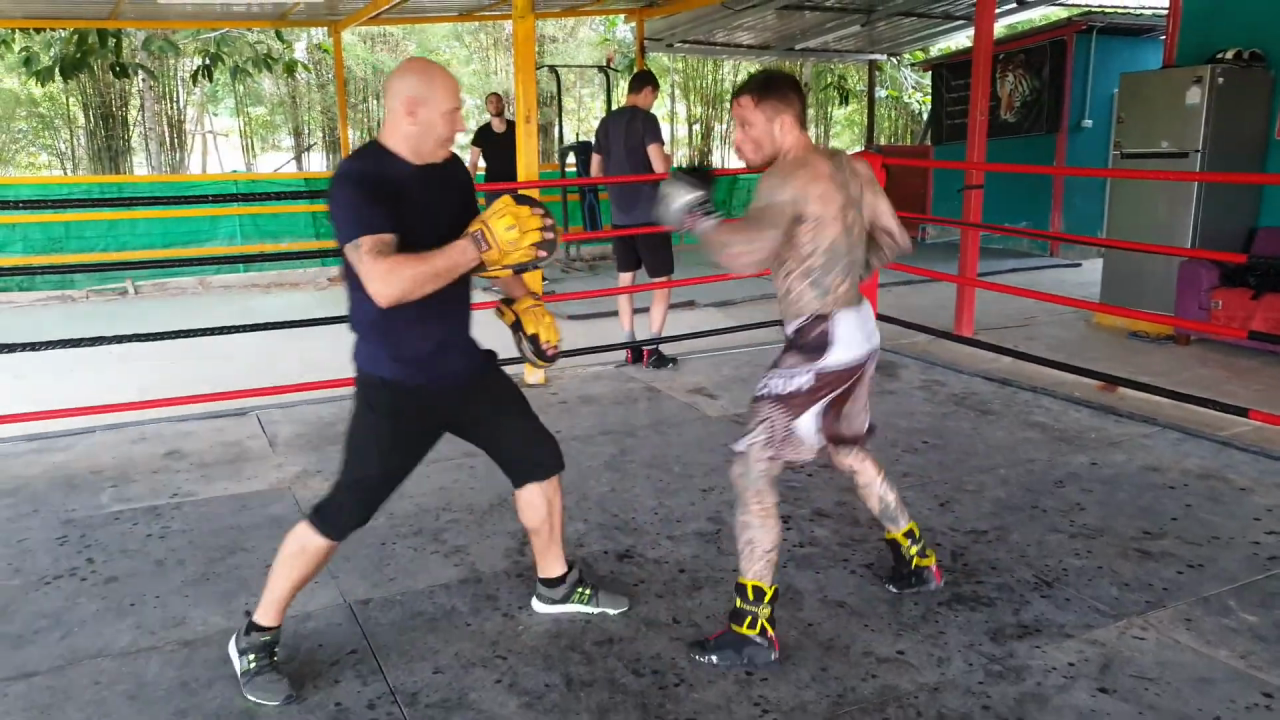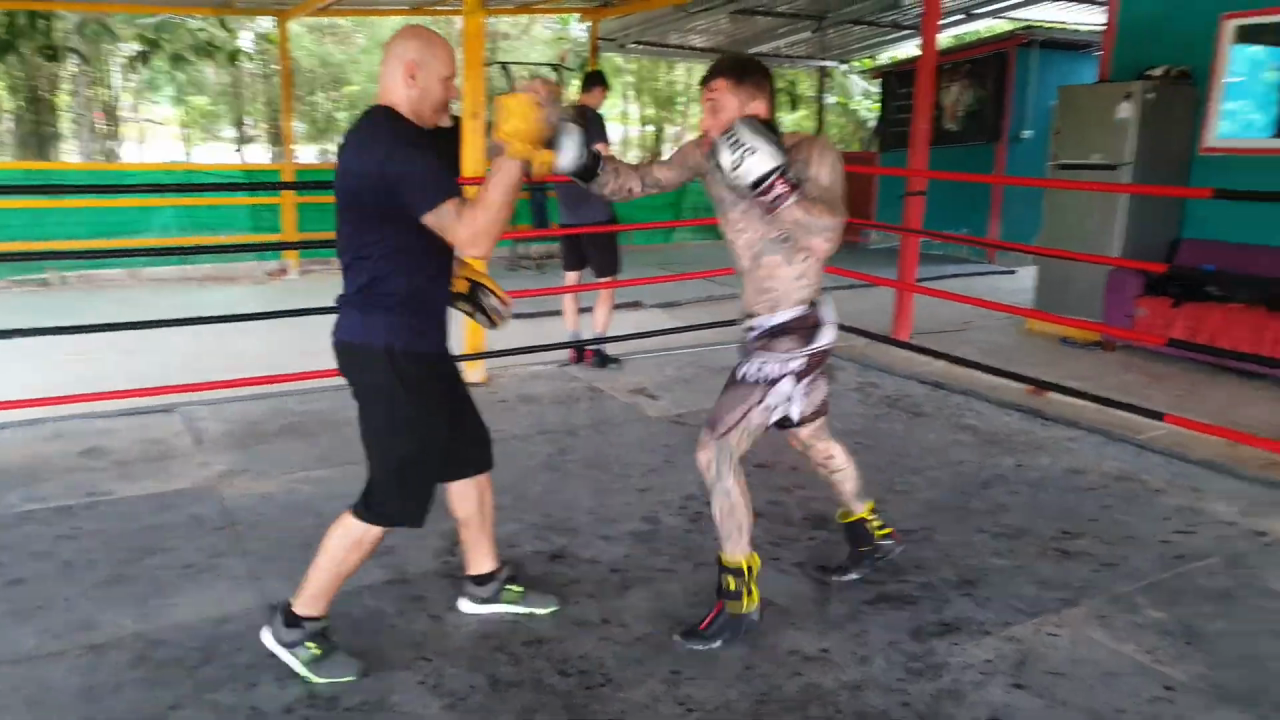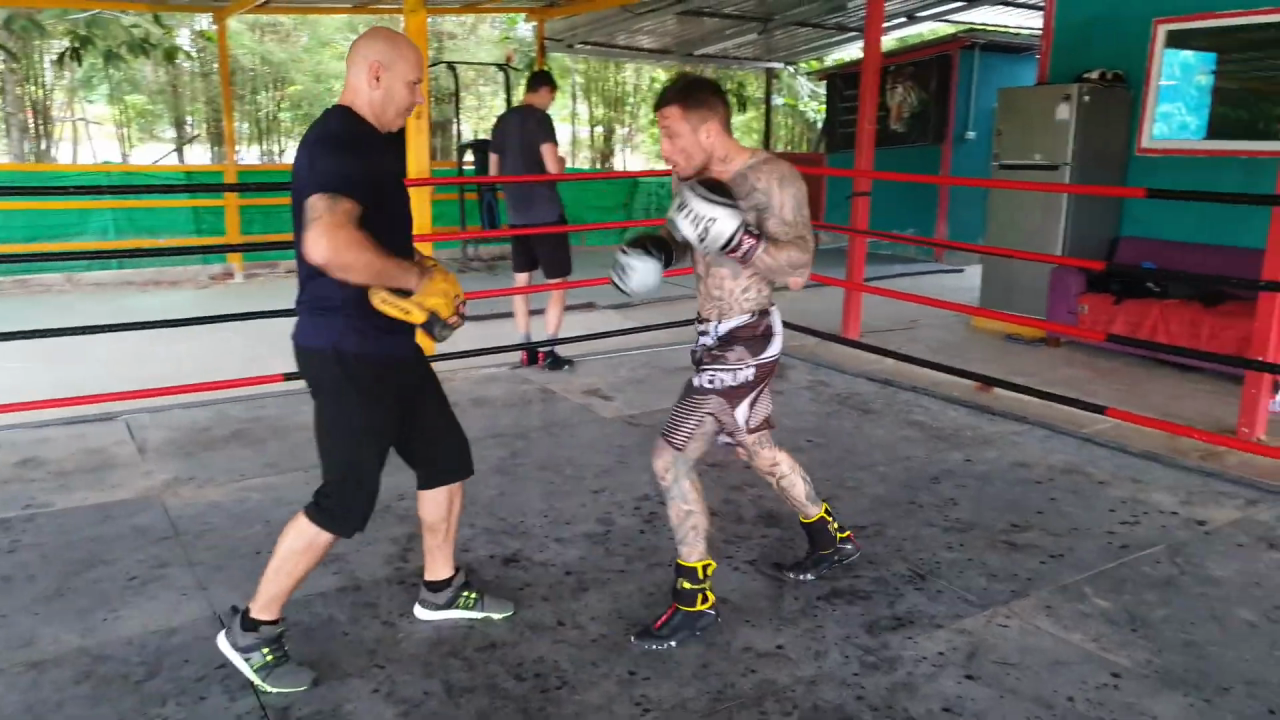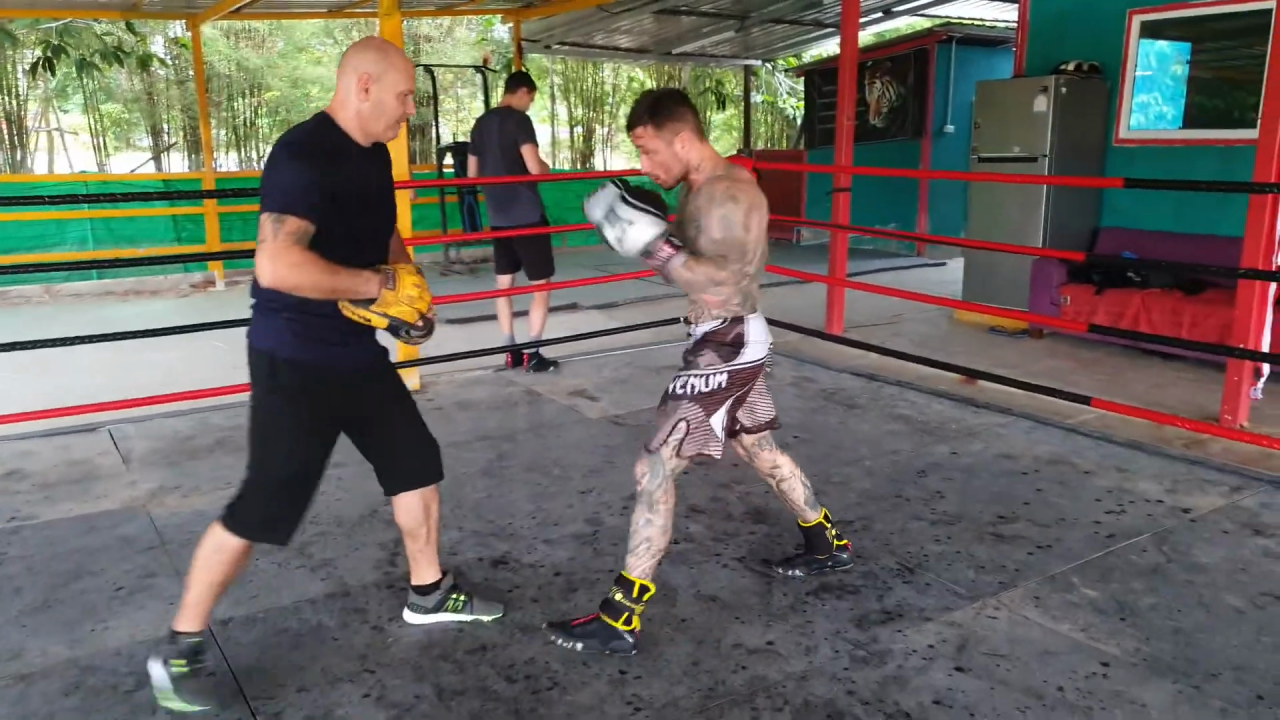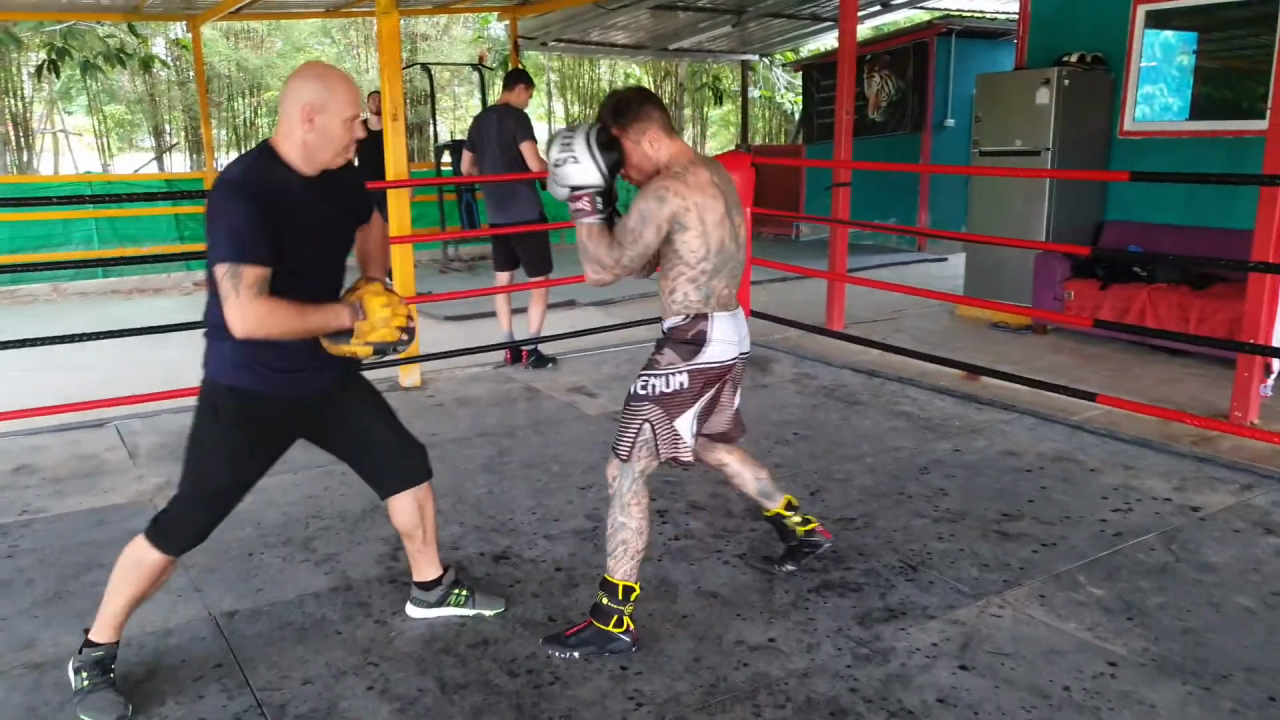
dt=0.2s
person 1, frame 1
left shoulder: (449, 170)
right shoulder: (360, 181)
left elbow: (468, 251)
right elbow: (387, 284)
left wrist: (522, 299)
right wrist: (483, 243)
left hip: (460, 363)
right hip: (397, 377)
left knee: (538, 459)
right knee: (348, 512)
left ankle: (556, 584)
right ankle: (259, 634)
person 1, frame 2
left shoulder: (393, 136)
right shoulder: (391, 140)
right elbow: (472, 234)
left wrist: (455, 277)
right wrist: (512, 154)
left hip: (410, 338)
right hip: (386, 345)
left knee: (468, 455)
right knee: (394, 497)
left ankle: (483, 582)
right ankle: (297, 623)
person 1, frame 3
left shoulder: (376, 140)
right shoulder: (336, 141)
right elbow: (326, 245)
left wrist: (427, 278)
right wrist: (417, 280)
left hip: (389, 343)
right hip: (344, 351)
left knee: (447, 459)
right knee: (343, 502)
left ankle: (441, 588)
right ankle: (252, 631)
person 1, frame 4
left shoulder: (374, 153)
right shoulder: (305, 155)
right elbow: (278, 265)
left wrist: (405, 275)
right wrist: (378, 286)
left hip: (357, 354)
right hip: (293, 361)
left knee: (418, 464)
right knee: (263, 509)
left ankle: (429, 592)
right ankle: (179, 646)
person 1, frame 5
left shoulder: (341, 173)
right shoulder: (245, 191)
left elbow: (368, 230)
right elbow: (246, 316)
left wrist: (370, 286)
right wrist: (348, 315)
left hip: (322, 373)
right hip: (246, 387)
left knee: (405, 465)
right knee: (185, 523)
left ankle: (432, 587)
right ankle: (94, 654)
person 2, frame 1
left shoulder: (801, 175)
right shoulder: (854, 170)
left elbow: (746, 253)
right elbow: (896, 243)
left wrist: (692, 214)
left hip: (823, 342)
right hip: (857, 335)
left knee: (751, 473)
right knee: (849, 454)
left ankle: (753, 628)
right ankle: (916, 560)
person 2, frame 2
left shoulder: (814, 154)
right shoulder: (712, 152)
left elbow: (821, 242)
right elbow: (640, 179)
left wrist: (770, 179)
right wrist: (591, 164)
left hip: (796, 331)
right hip: (766, 330)
left knee: (716, 455)
right knee: (812, 437)
left ankle: (739, 599)
right ankle: (873, 534)
person 2, frame 3
left shoulder: (773, 178)
right shoulder: (695, 176)
left elbow: (798, 269)
right elbow: (691, 247)
left wrist: (734, 236)
right wrist: (651, 254)
left hip: (746, 342)
right hip: (718, 337)
left knee: (669, 459)
right knee: (757, 447)
left ankle: (696, 600)
right ankle: (832, 537)
person 2, frame 4
left shoulder: (725, 195)
right shoulder: (712, 182)
left elbow: (721, 284)
right elbow: (691, 247)
left wrist: (655, 242)
right wrist: (644, 225)
left hip: (725, 346)
right hip: (736, 342)
left knee: (652, 471)
right knee: (757, 446)
left ankle: (619, 617)
right ankle: (828, 542)
person 2, frame 5
left shoulder: (666, 193)
right shoulder: (711, 174)
left elbow: (602, 268)
left wrist: (584, 195)
right wrist: (608, 205)
left hip: (693, 344)
right hip: (726, 334)
left knee: (626, 473)
right knee: (716, 450)
left ankle: (612, 620)
right ankle: (802, 532)
person 3, frame 1
left shoulder: (607, 122)
right shoulder: (645, 119)
left elbow: (595, 172)
right elbow: (660, 168)
right wrist: (667, 159)
left hip: (620, 214)
right hip: (648, 213)
left knee: (625, 279)
right knee: (661, 280)
left ankle: (631, 347)
right ankle: (652, 349)
person 3, frame 2
right shoulder: (592, 119)
left hip: (568, 212)
right hip: (596, 212)
left knee: (571, 278)
right knee: (606, 281)
left ankle: (574, 347)
right ankle: (595, 349)
person 3, frame 3
left shoulder: (503, 121)
right shoulder: (539, 119)
left elbow: (494, 172)
right elbow: (553, 167)
right wrist: (562, 162)
left hip: (517, 214)
right hip: (546, 213)
left knee: (521, 280)
right knee: (557, 282)
left ankle: (527, 349)
right ankle: (547, 352)
person 3, frame 4
left shoulder: (481, 123)
right shoulder: (518, 120)
left elbow: (473, 174)
right elbow: (534, 167)
right wrist: (547, 168)
left hip: (498, 216)
right hip: (527, 214)
left knee: (504, 282)
right knee: (541, 283)
left ankle: (511, 351)
right ankle: (532, 354)
person 3, frame 5
left shoulder: (480, 120)
right shoulder: (516, 117)
left elbow: (467, 167)
right elbow: (536, 162)
right wrist: (550, 171)
left hip: (496, 213)
right hip: (525, 212)
left knee: (503, 279)
right knee: (539, 280)
left ankle: (510, 348)
right ankle: (531, 350)
